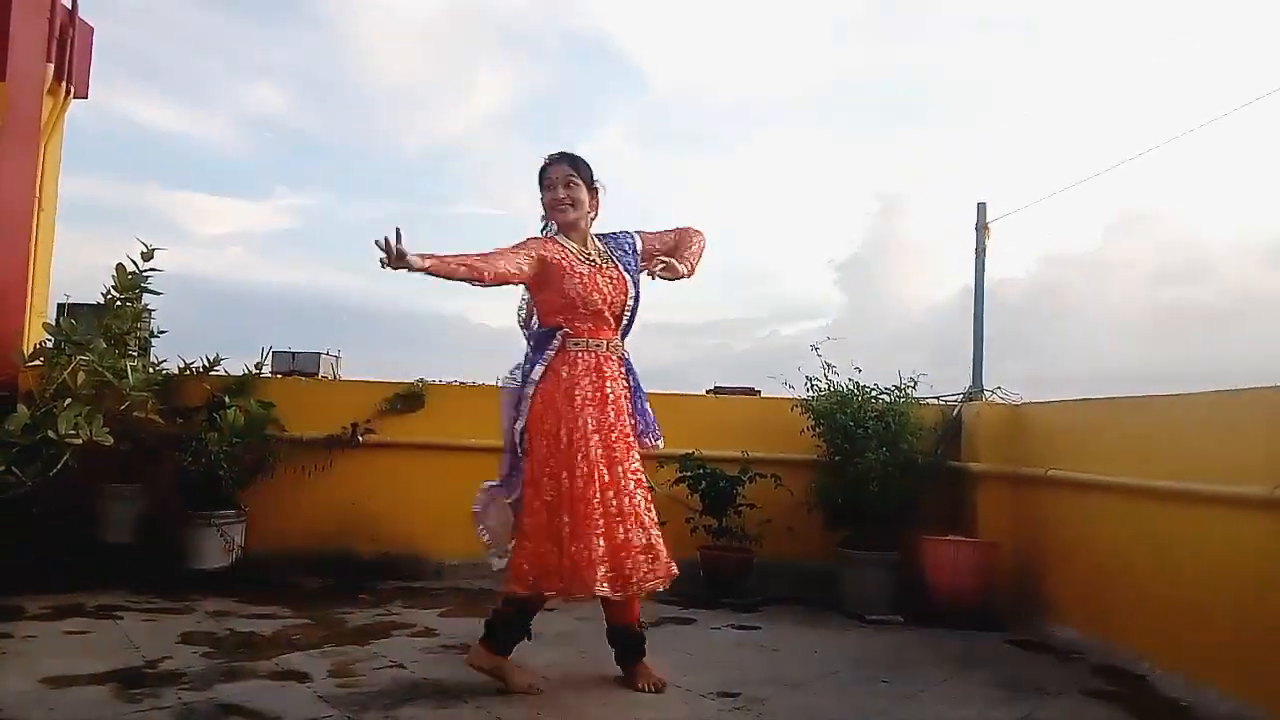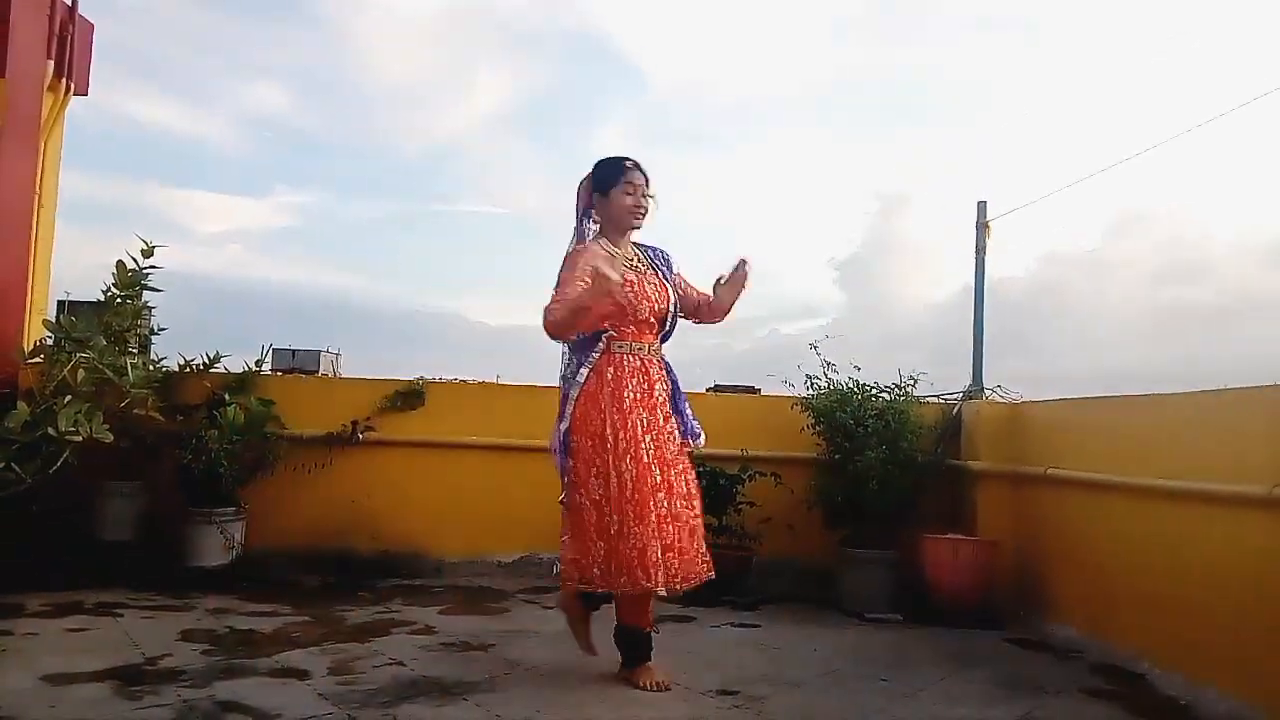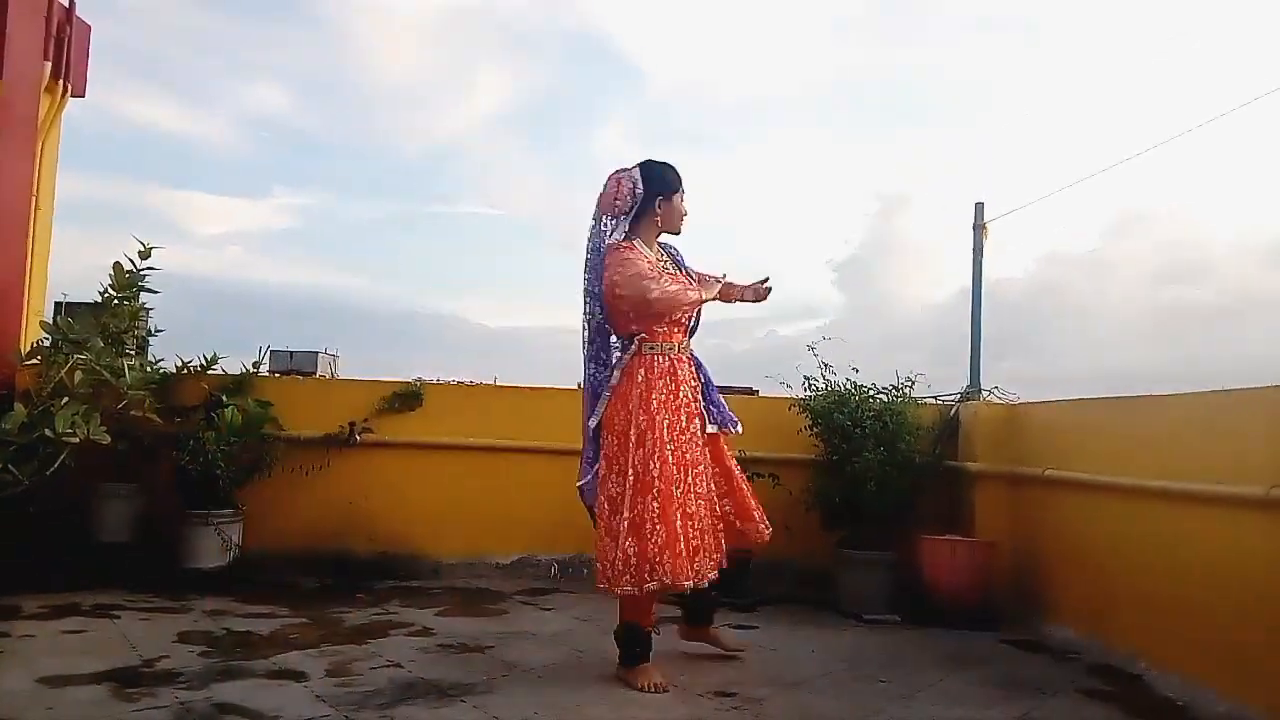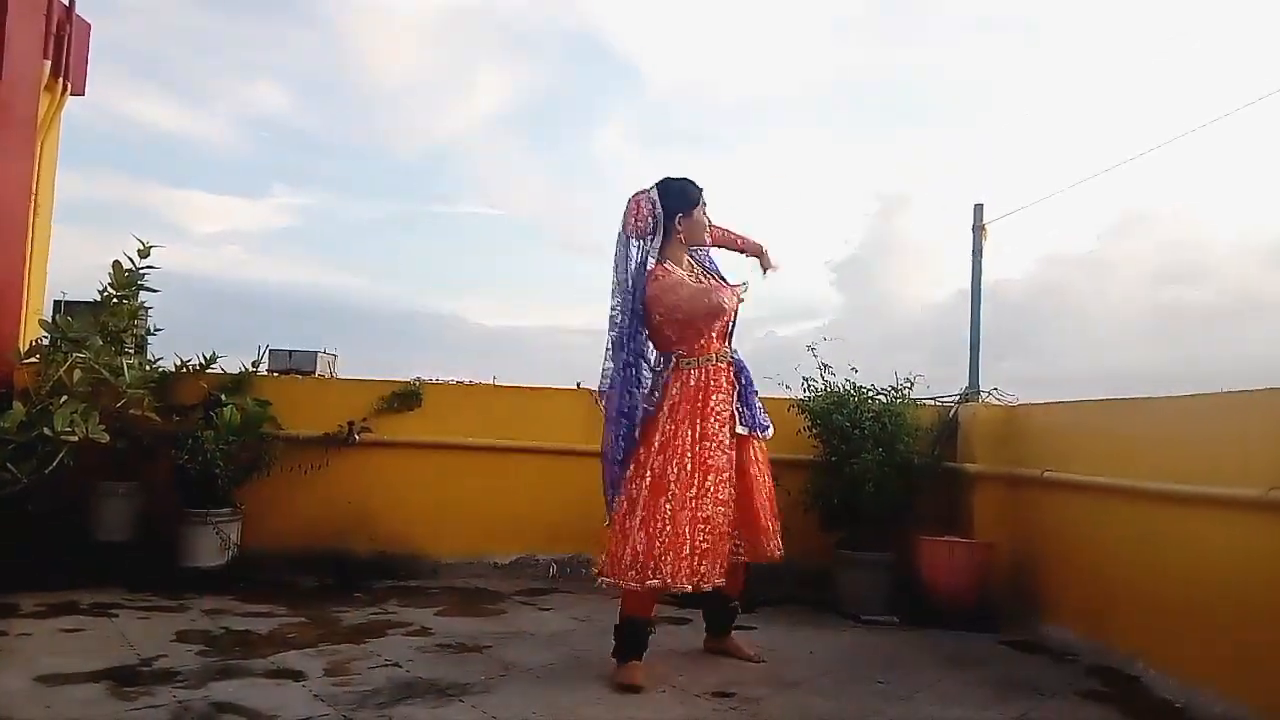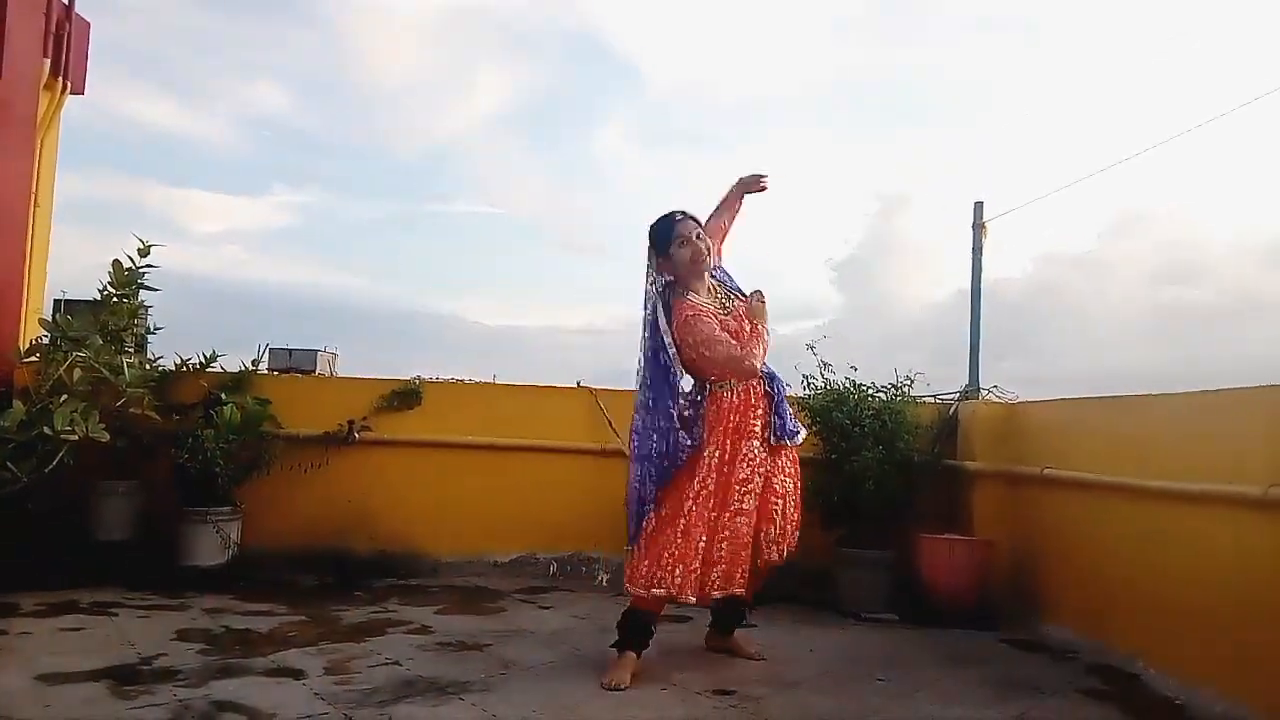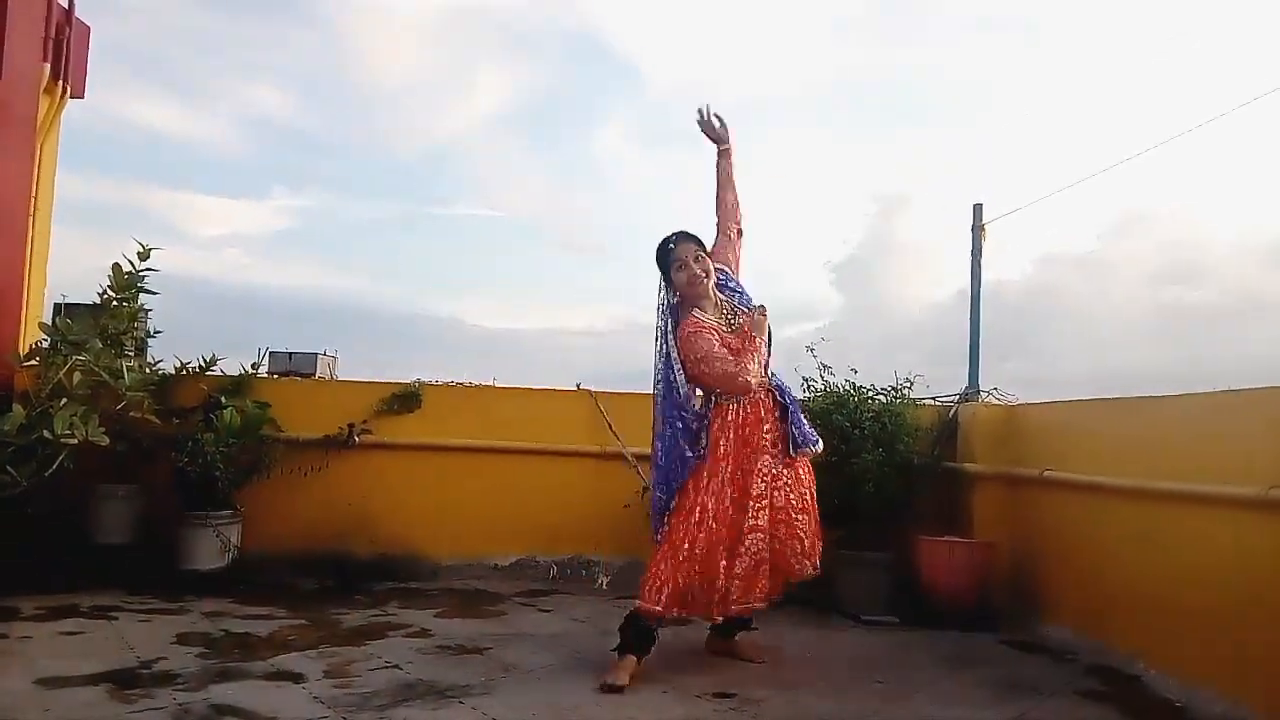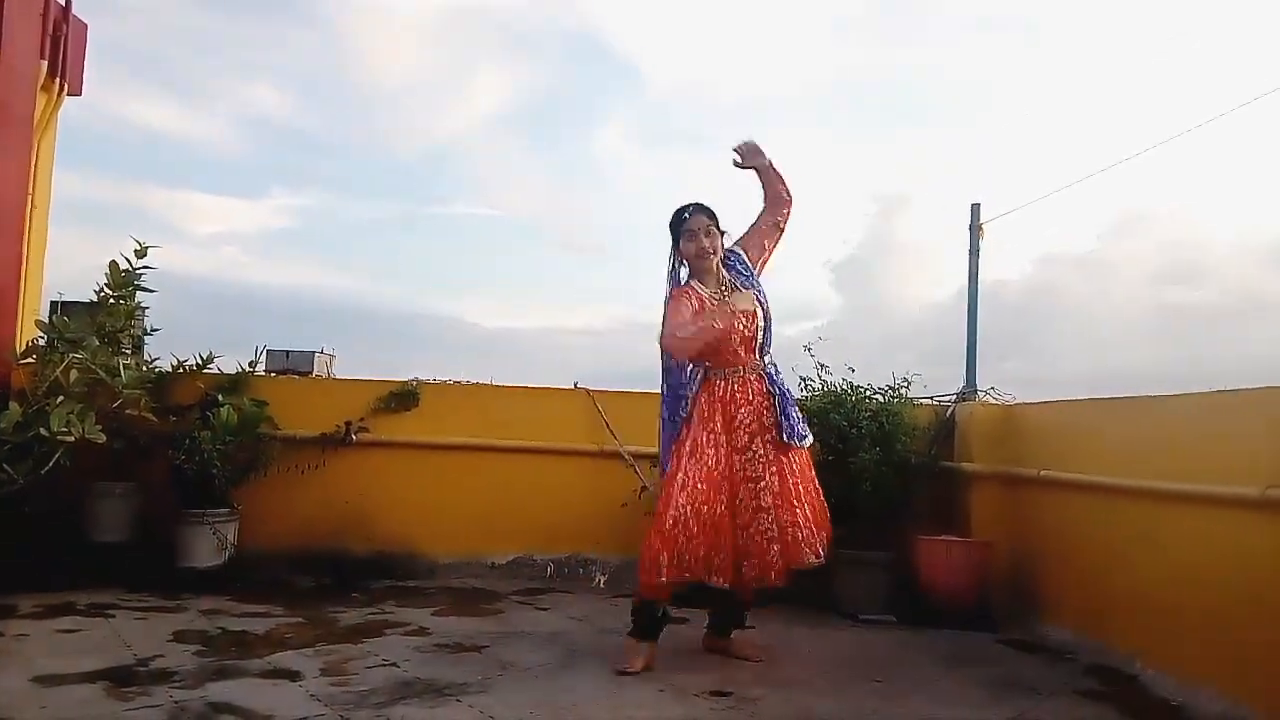
dt=0.2s
person 1, frame 1
left shoulder: (624, 249)
right shoulder: (541, 252)
left elbow: (690, 236)
right elbow: (486, 269)
left wrist: (682, 262)
right wrist: (418, 262)
left hip: (612, 392)
right hip: (567, 393)
left knee: (611, 523)
right knee: (606, 523)
left ankle: (494, 646)
right ankle: (631, 656)
person 1, frame 2
left shoulder: (654, 260)
right shoulder: (589, 256)
left elbow: (710, 307)
right elbow: (557, 325)
left wrist: (735, 280)
right wrist: (597, 286)
left hip: (655, 395)
right hip: (611, 396)
left knee: (665, 518)
right knee: (634, 522)
left ankle: (583, 596)
right ankle: (635, 656)
person 1, frame 3
left shoulder: (666, 255)
right shoulder: (623, 258)
right elbow: (651, 296)
left wrist: (737, 290)
right wrist: (704, 288)
left hip: (684, 391)
right hip: (644, 396)
left knee: (712, 510)
right knee: (650, 520)
left ankle: (698, 620)
right ankle: (634, 656)
person 1, frame 4
left shoulder: (693, 255)
right shoulder: (663, 281)
left elbow: (713, 235)
right elbow: (719, 302)
left wrist: (753, 248)
right wrist: (736, 292)
left hip: (725, 399)
right hip: (687, 404)
left knee: (736, 520)
right knee: (663, 523)
left ankle: (720, 631)
right ankle: (629, 653)
person 1, frame 5
left shoulder: (709, 270)
right shoulder: (688, 315)
left elbow: (716, 224)
right elbow: (748, 362)
left wrist: (739, 190)
right wrist: (758, 317)
left hip: (759, 416)
right hip: (727, 420)
left knee: (755, 528)
right knee: (688, 530)
left ankle: (723, 630)
right ankle: (629, 647)
person 1, frame 6
left shoulder: (726, 280)
right shoulder: (691, 331)
left elbow: (730, 213)
right elbow: (744, 380)
left wrist: (723, 148)
right wrist: (758, 332)
left hip: (770, 428)
right hip: (734, 432)
left knee: (767, 537)
right knee: (699, 538)
left ankle: (726, 633)
right ankle: (632, 649)
person 1, frame 7
left shoulder: (743, 262)
right shoulder: (683, 297)
left elbow: (780, 207)
right elbow: (676, 347)
left wrist: (761, 164)
right wrist: (728, 310)
left hip: (765, 407)
right hip: (718, 412)
left knee: (764, 524)
right knee: (684, 518)
left ankle: (723, 629)
right ankle: (644, 634)
